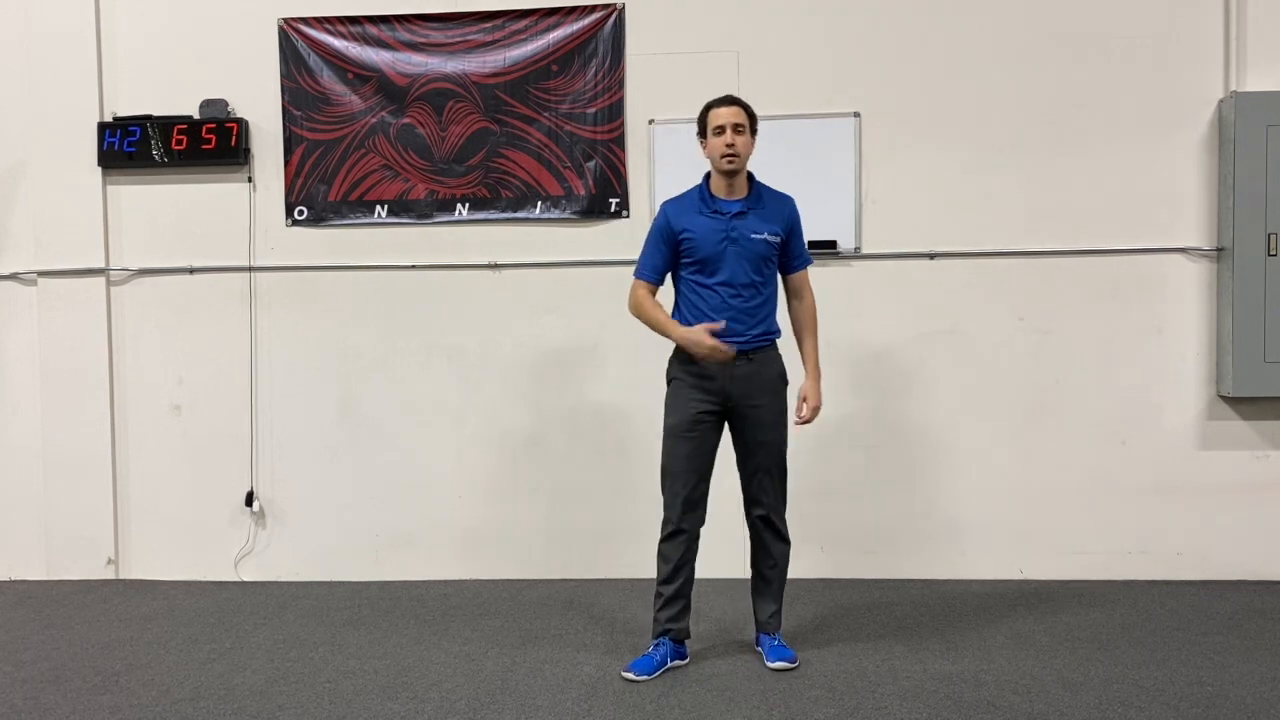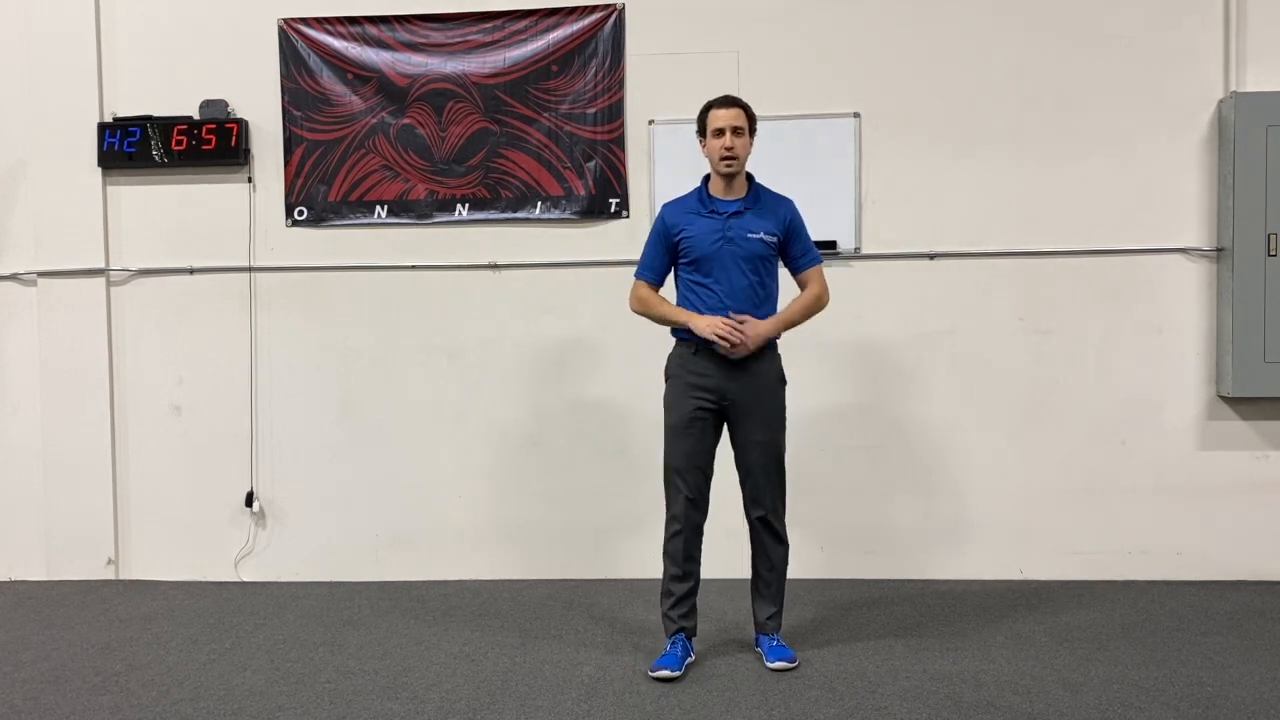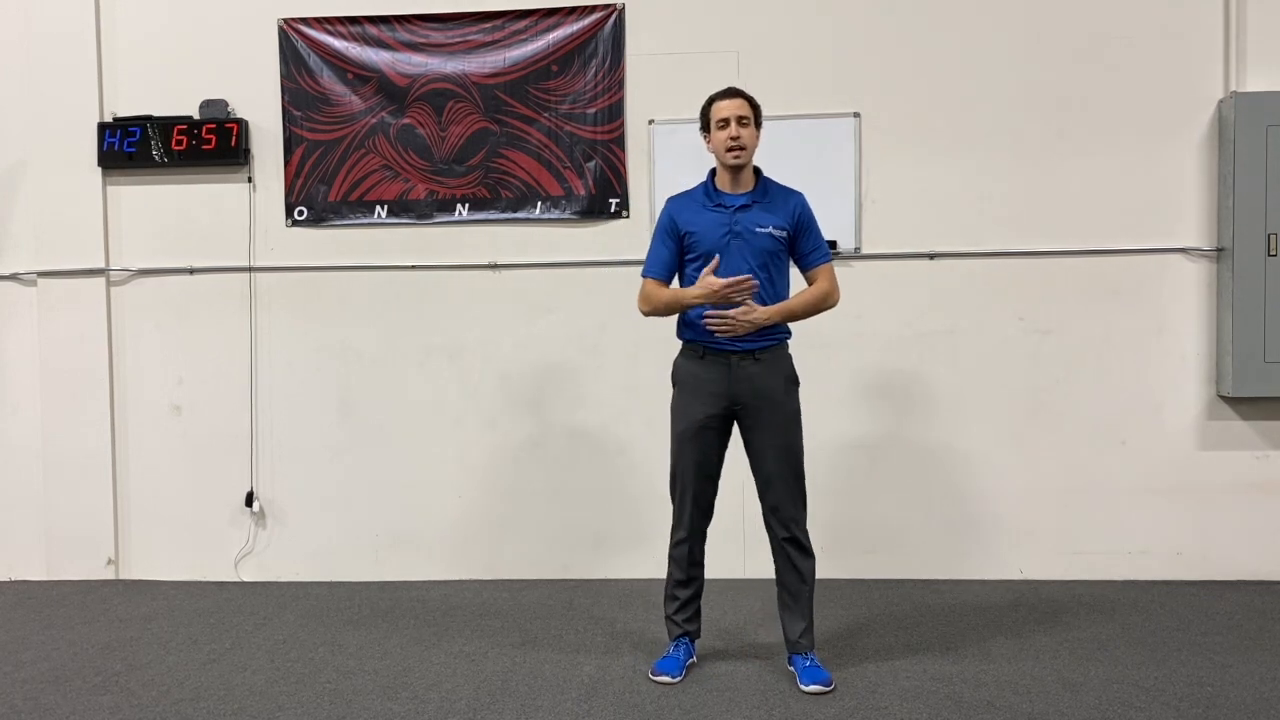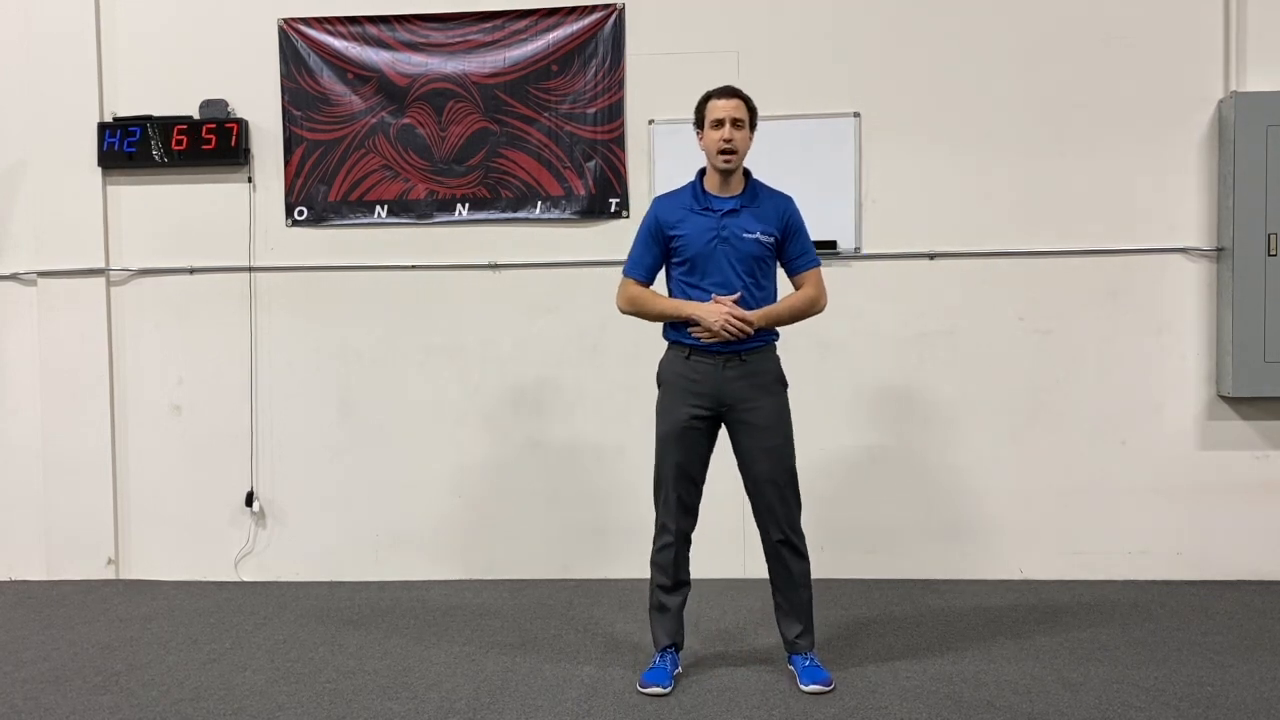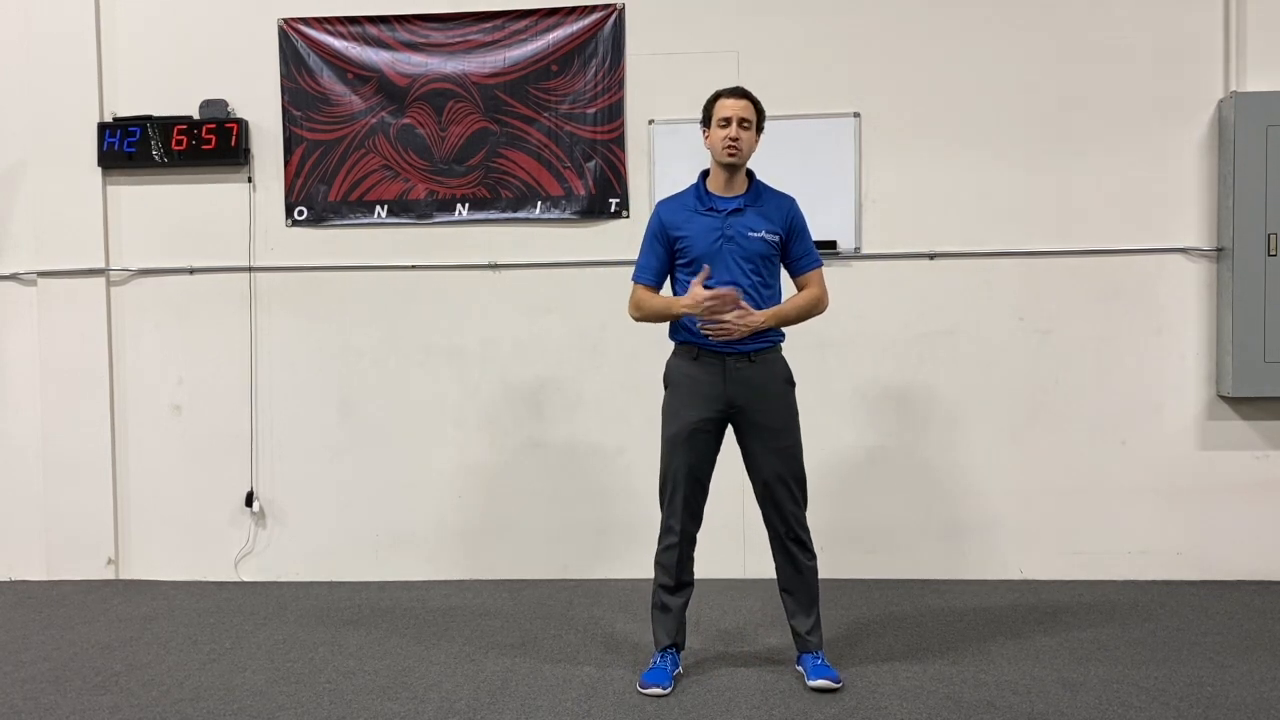
dt=1s
person 1, frame 1
left shoulder: (781, 210)
right shoulder: (676, 213)
left elbow: (800, 295)
right elbow: (640, 295)
left wrist: (812, 374)
right wrist: (683, 336)
left hip: (761, 371)
right hip: (694, 373)
left knee: (767, 509)
right knee: (681, 511)
left ankle: (769, 630)
right ankle: (669, 637)
person 1, frame 2
left shoulder: (780, 212)
right shoulder: (675, 216)
left elbow: (816, 290)
right elbow: (641, 295)
left wrist: (768, 326)
right wrist: (696, 320)
left hip: (759, 371)
right hip: (692, 370)
left knee: (766, 508)
right knee: (684, 509)
left ankle: (768, 629)
right ankle: (679, 634)
person 1, frame 3
left shoulder: (790, 205)
right shoulder: (679, 210)
left elbow: (826, 289)
right elbow: (649, 298)
left wrist: (766, 314)
right wrist: (698, 293)
left hip: (769, 370)
right hip: (700, 371)
left knee: (786, 515)
right knee: (689, 514)
left ankle: (801, 647)
right ankle: (682, 638)
person 1, frame 4
left shoulder: (778, 209)
right shoulder: (667, 210)
left elbow: (813, 294)
right elbow: (629, 296)
left wrist: (754, 318)
right wrist: (697, 309)
left hip: (757, 373)
right hip: (686, 373)
left knee: (780, 516)
right knee: (673, 518)
left ankle: (800, 647)
right ankle: (667, 649)
person 1, frame 5
left shoulder: (782, 210)
right shoulder: (670, 213)
left elbow: (816, 294)
right elbow: (639, 304)
left wrist: (760, 317)
right wrist: (686, 304)
left hip: (764, 373)
right hip: (694, 373)
left knee: (787, 515)
right knee: (679, 518)
left ankle: (809, 646)
right ankle: (667, 648)
